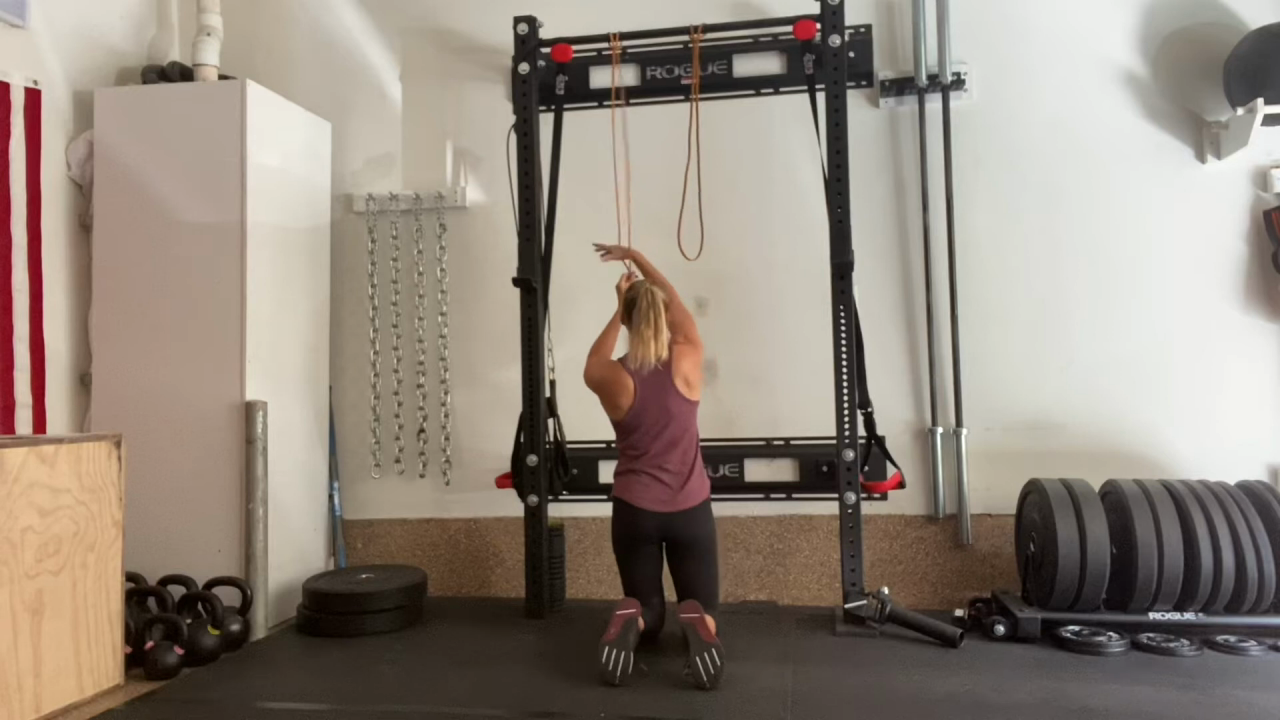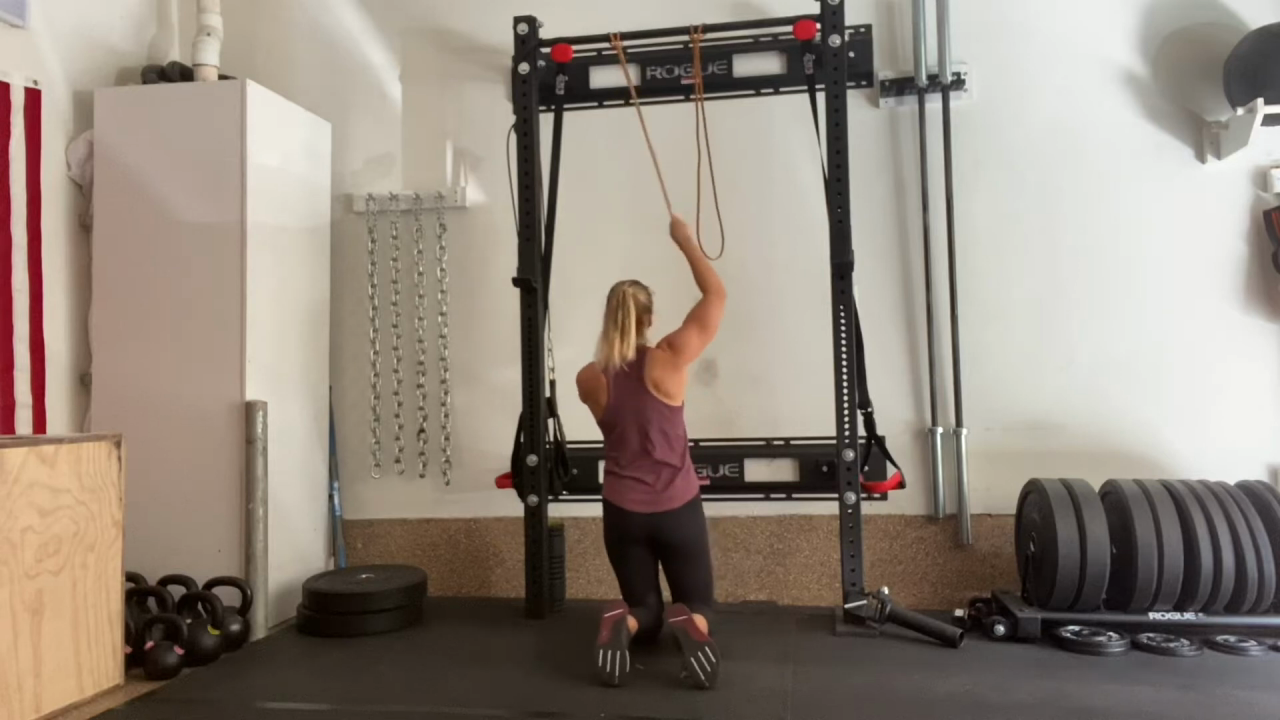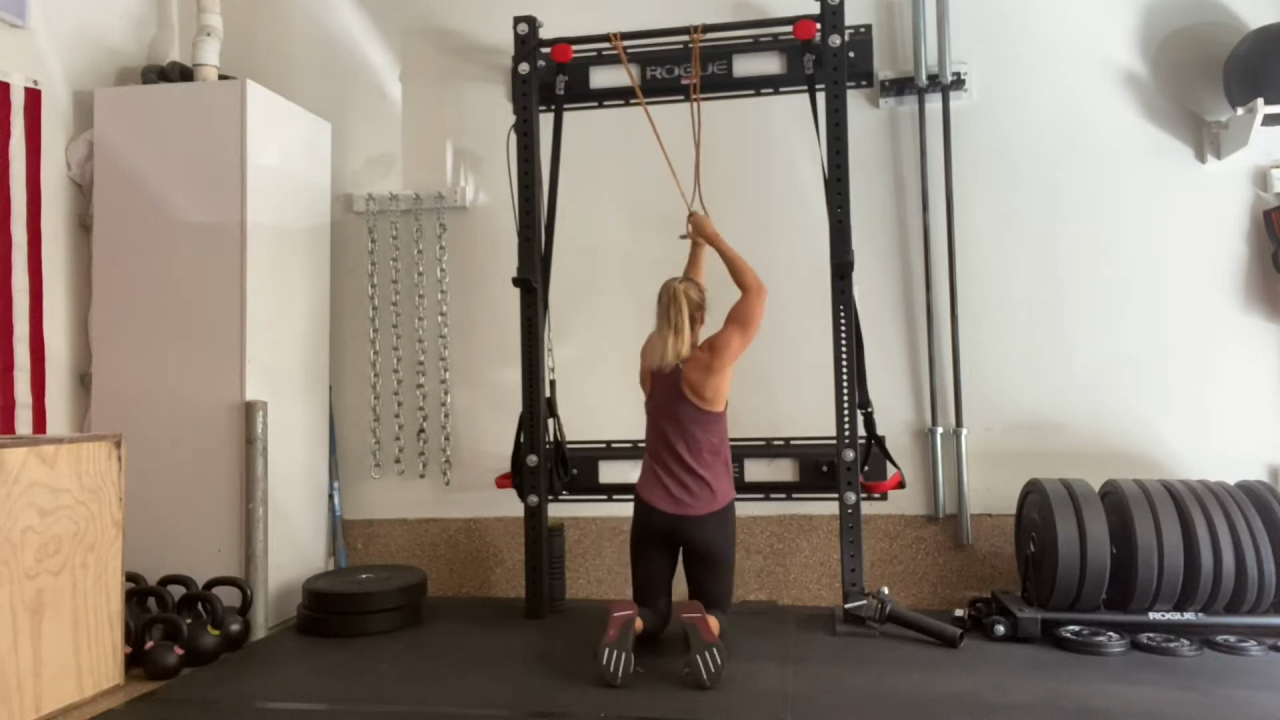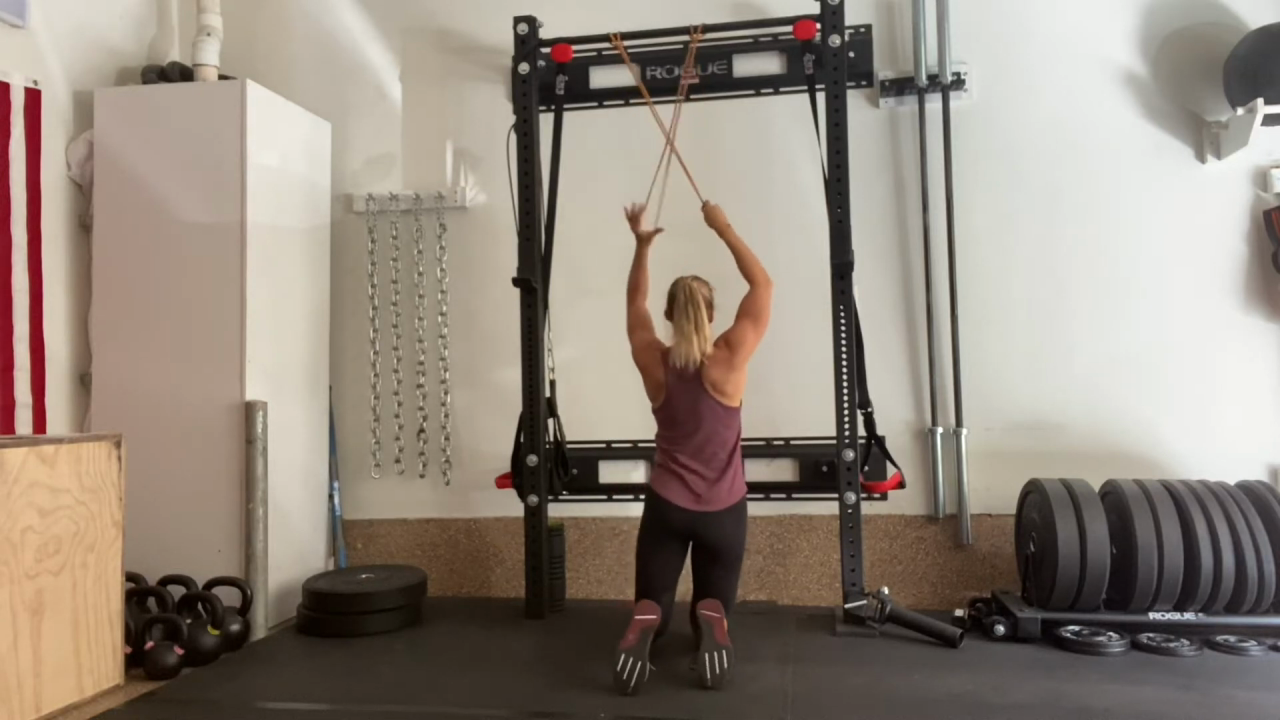
dt=0.7s
person 1, frame 1
left shoulder: (611, 378)
right shoulder: (687, 358)
right elbow: (672, 296)
left wrist: (621, 306)
right wrist: (634, 256)
left hip: (634, 510)
right hip: (690, 508)
left knee: (647, 607)
right knee: (702, 603)
left ankle: (630, 622)
right ankle: (696, 623)
person 1, frame 2
left shoulder: (590, 378)
right shoulder: (669, 361)
right elbow: (716, 297)
left wrist: (615, 351)
right wrist: (684, 241)
left hip: (623, 513)
right hip: (678, 509)
left knee: (645, 612)
right knee: (697, 604)
left ankle: (622, 624)
right ankle: (689, 625)
person 1, frame 3
left shoulder: (649, 359)
right shoulder: (711, 363)
left elbow: (679, 298)
right elbow: (755, 292)
left wrist: (698, 247)
right wrist: (712, 237)
left hip: (652, 510)
right hip: (708, 514)
left knee: (651, 611)
right knee: (713, 609)
left ankle: (628, 623)
right ankle: (700, 623)
person 1, frame 4
left shoulder: (652, 362)
right shoulder: (729, 360)
left elbow: (636, 303)
right elbow: (762, 284)
left wrist: (641, 247)
right wrist: (722, 227)
left hip: (666, 507)
right hip: (722, 511)
left knee: (654, 606)
right knee: (714, 603)
left ankle: (642, 622)
right ankle: (710, 623)
